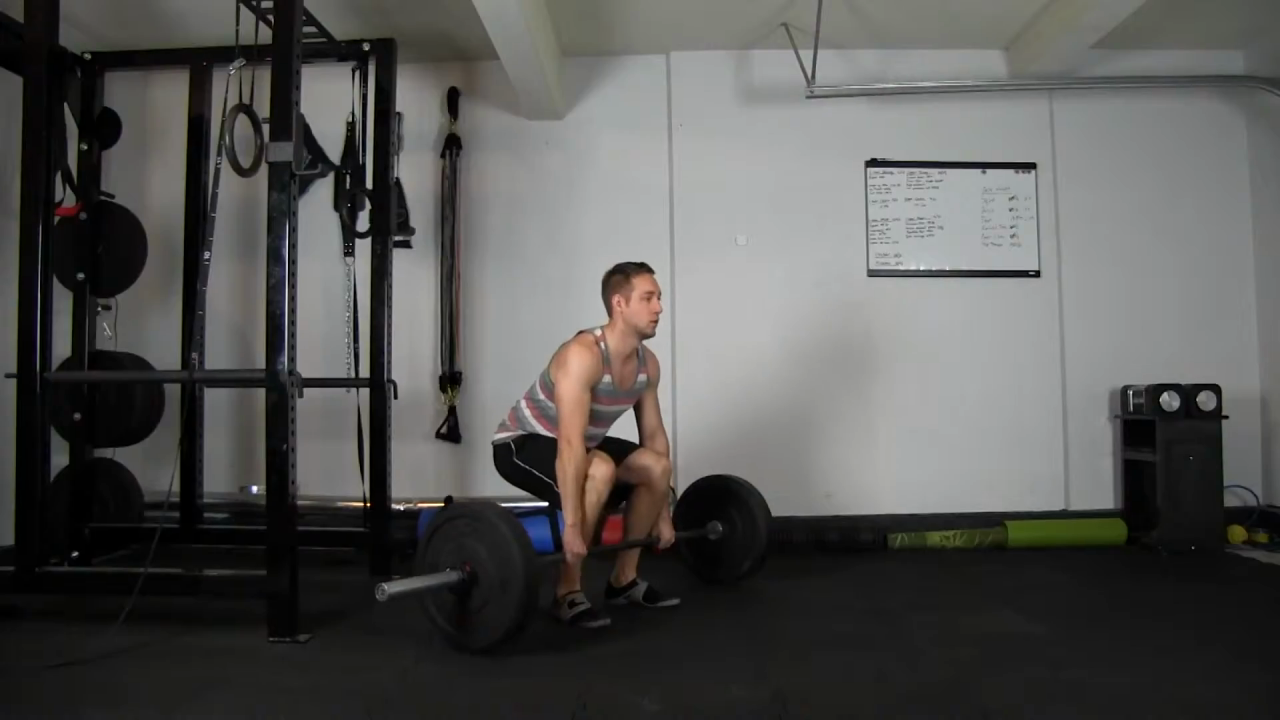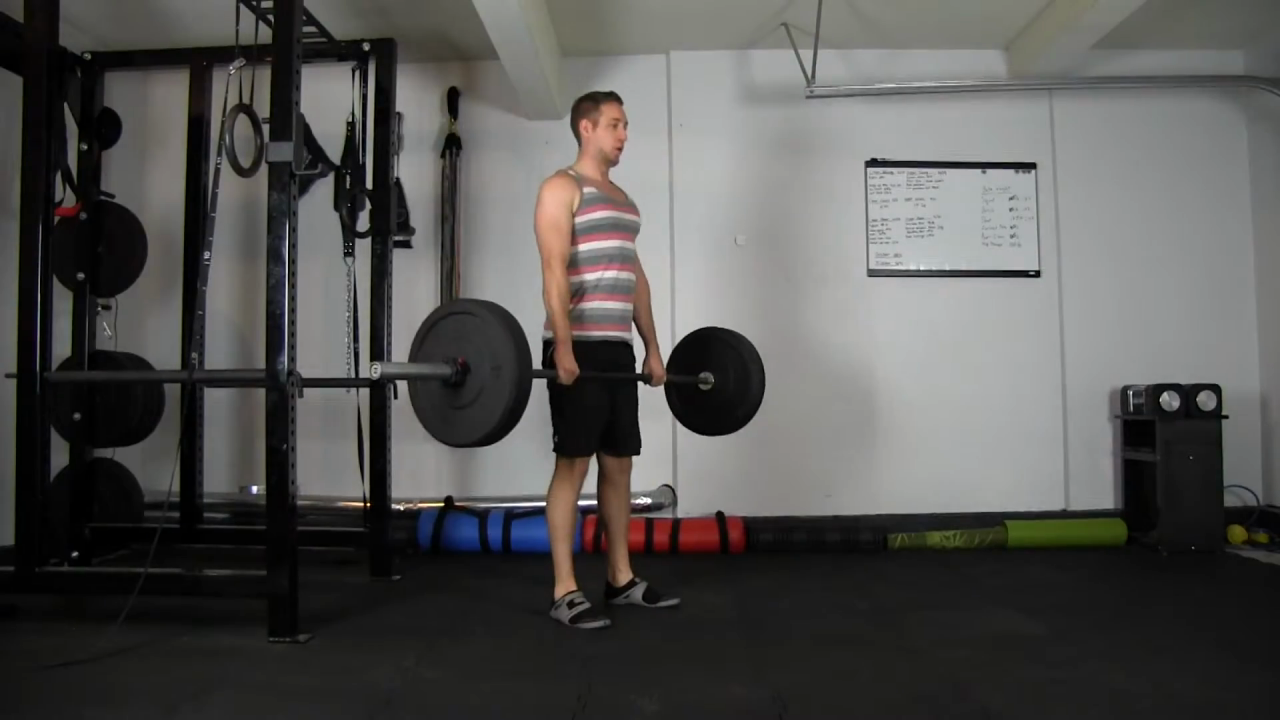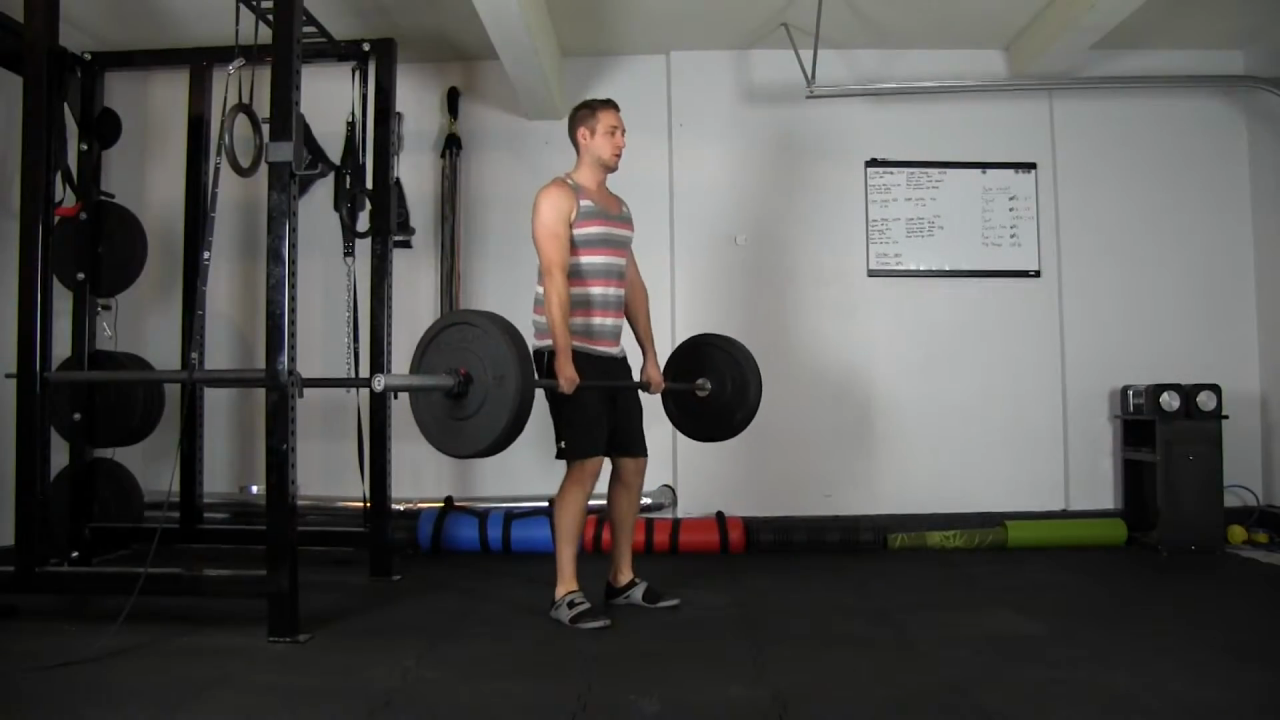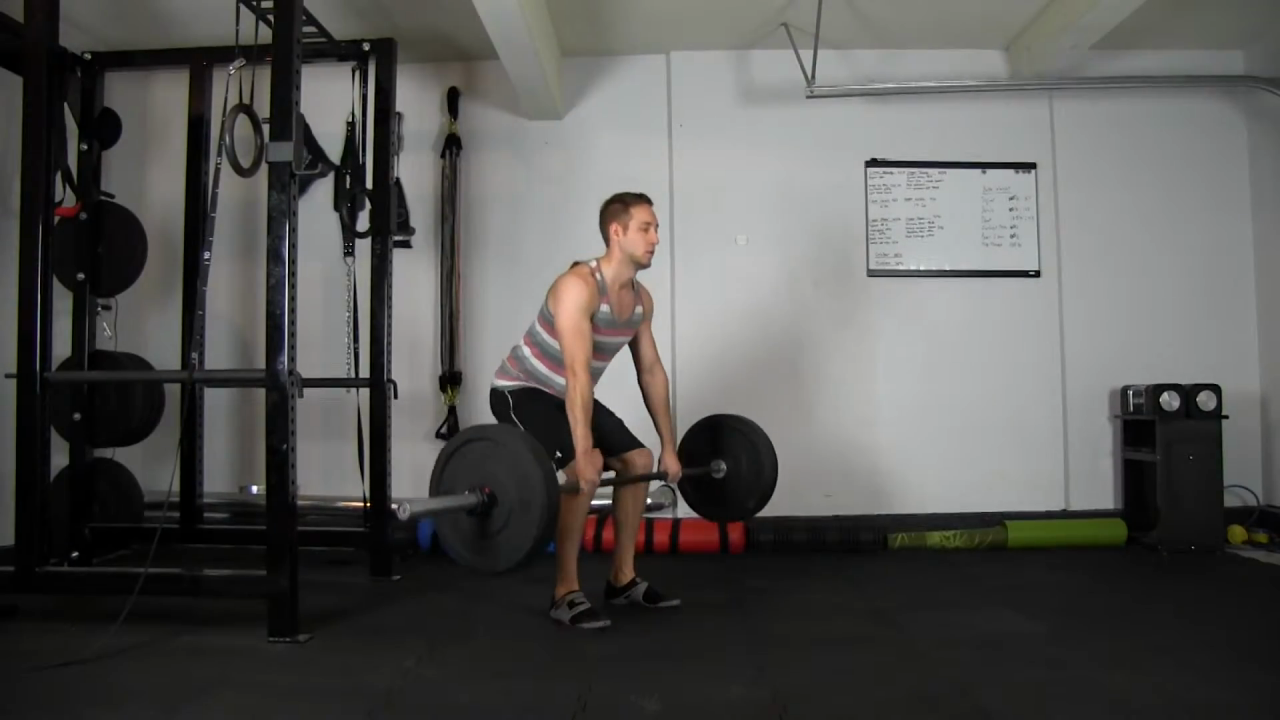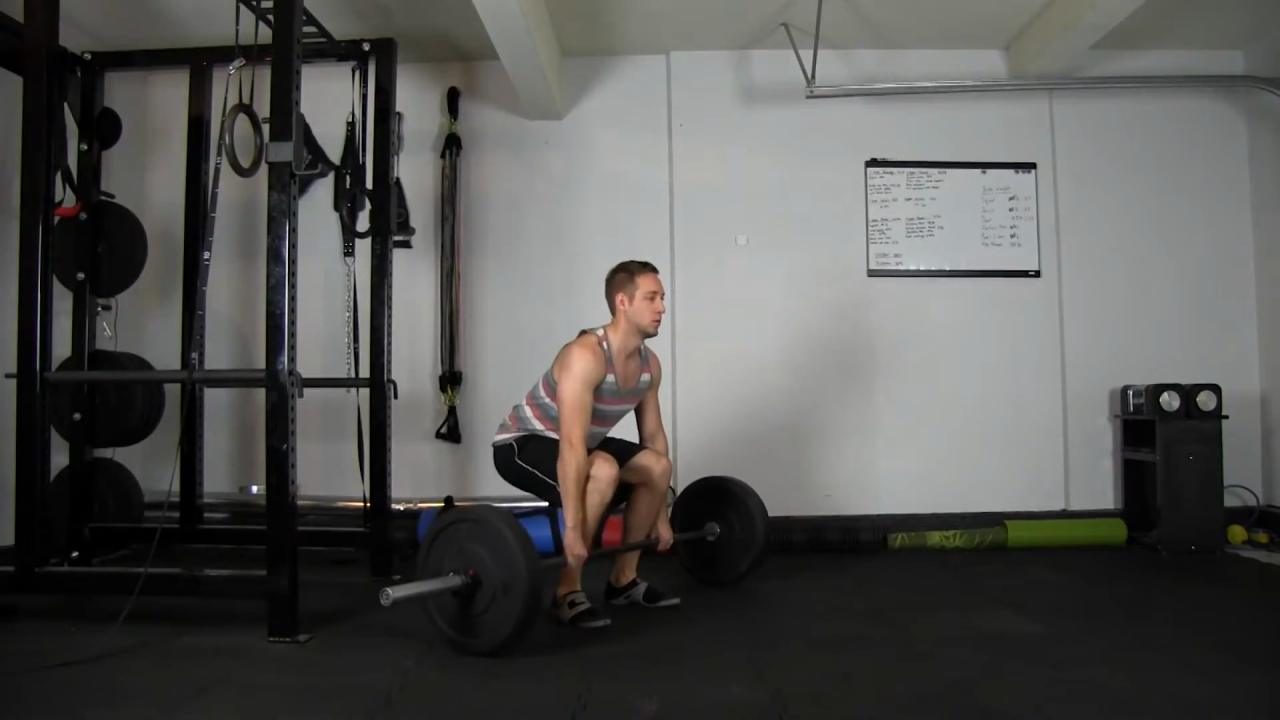
dt=1s
person 1, frame 1
left shoulder: (647, 364)
right shoulder: (583, 355)
left elbow: (654, 436)
right elbow: (569, 447)
left wrist: (663, 515)
right wrist: (572, 527)
left hip: (579, 442)
right hip: (522, 442)
left knee: (656, 468)
right knee: (599, 470)
left ankle: (624, 579)
right ankle: (568, 592)
person 1, frame 2
left shoulder: (622, 198)
right shoulder: (562, 187)
right elbow: (555, 271)
left wrist: (652, 348)
right wrist: (563, 346)
left hip: (618, 348)
right hip: (578, 347)
left knee: (619, 464)
right knee: (573, 464)
left ankle: (621, 579)
right ankle: (564, 593)
person 1, frame 3
left shoulder: (619, 207)
right shoulder: (558, 196)
left elbow: (633, 284)
right elbow: (555, 278)
left wrist: (649, 356)
right wrist: (563, 356)
left hip: (610, 355)
right hip: (569, 354)
left knee: (631, 462)
right knee: (585, 464)
left ankle: (622, 580)
right ankle: (565, 593)
person 1, frame 4
left shoulder: (641, 299)
right shoulder: (579, 285)
left elbow: (651, 371)
right elbow: (577, 373)
left wrist: (669, 447)
right wrist: (584, 454)
left hip: (565, 394)
right hip: (521, 391)
left knee: (638, 461)
right knee: (585, 465)
left ankle: (623, 579)
right ankle: (566, 593)
person 1, frame 5
left shoulder: (649, 364)
right shoulder: (586, 356)
left elbow: (653, 436)
right elbow: (571, 447)
left wrist: (660, 516)
right wrist: (573, 529)
right hip: (522, 445)
left knee: (658, 468)
right knee: (604, 471)
left ankle: (624, 580)
right ankle: (568, 593)
